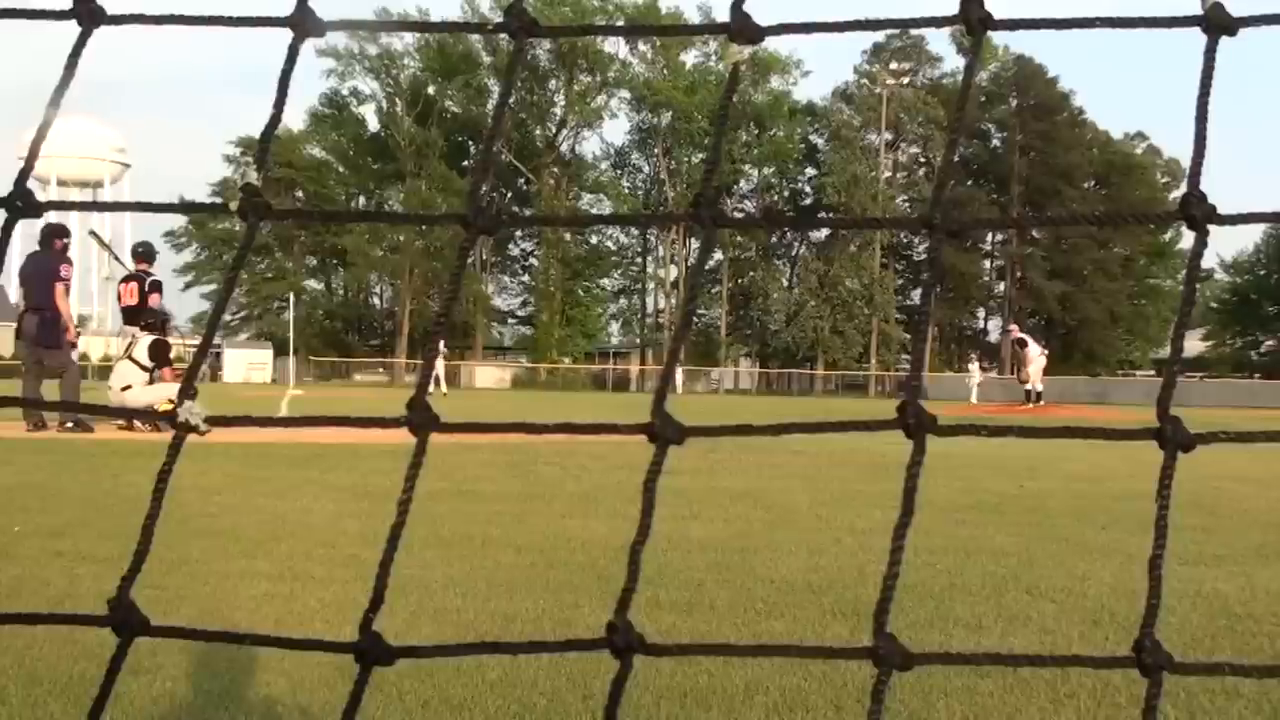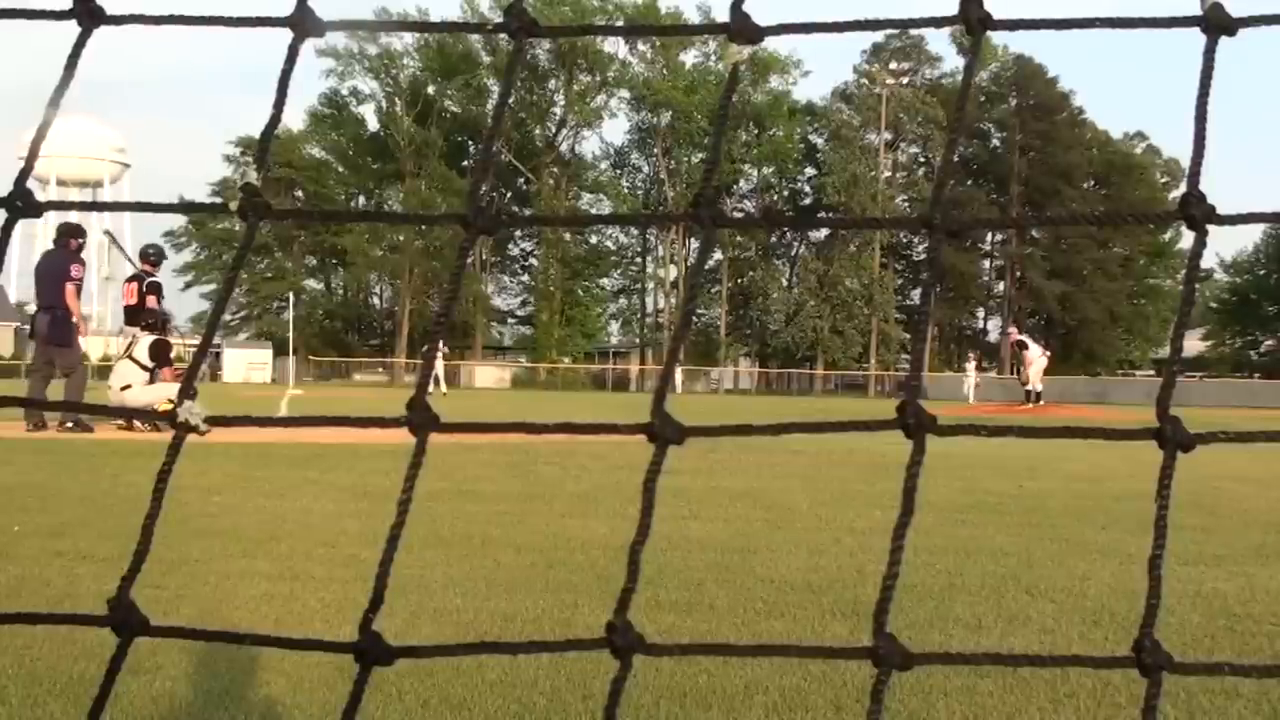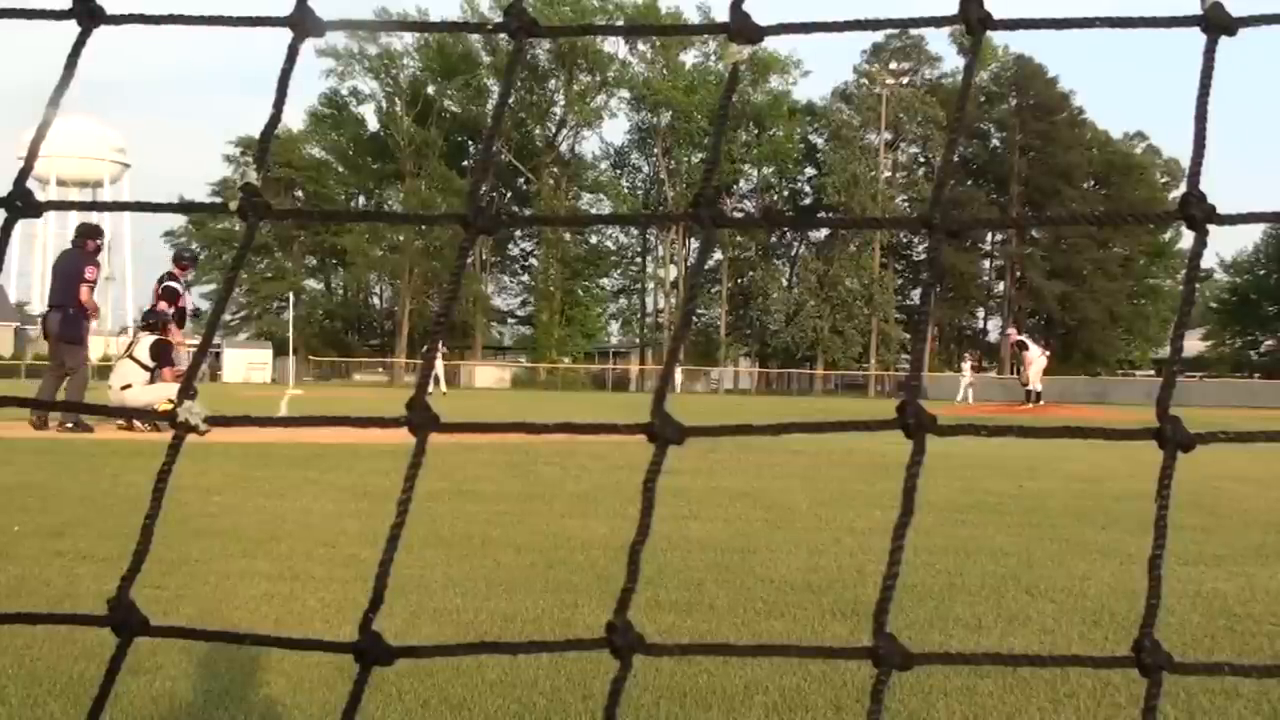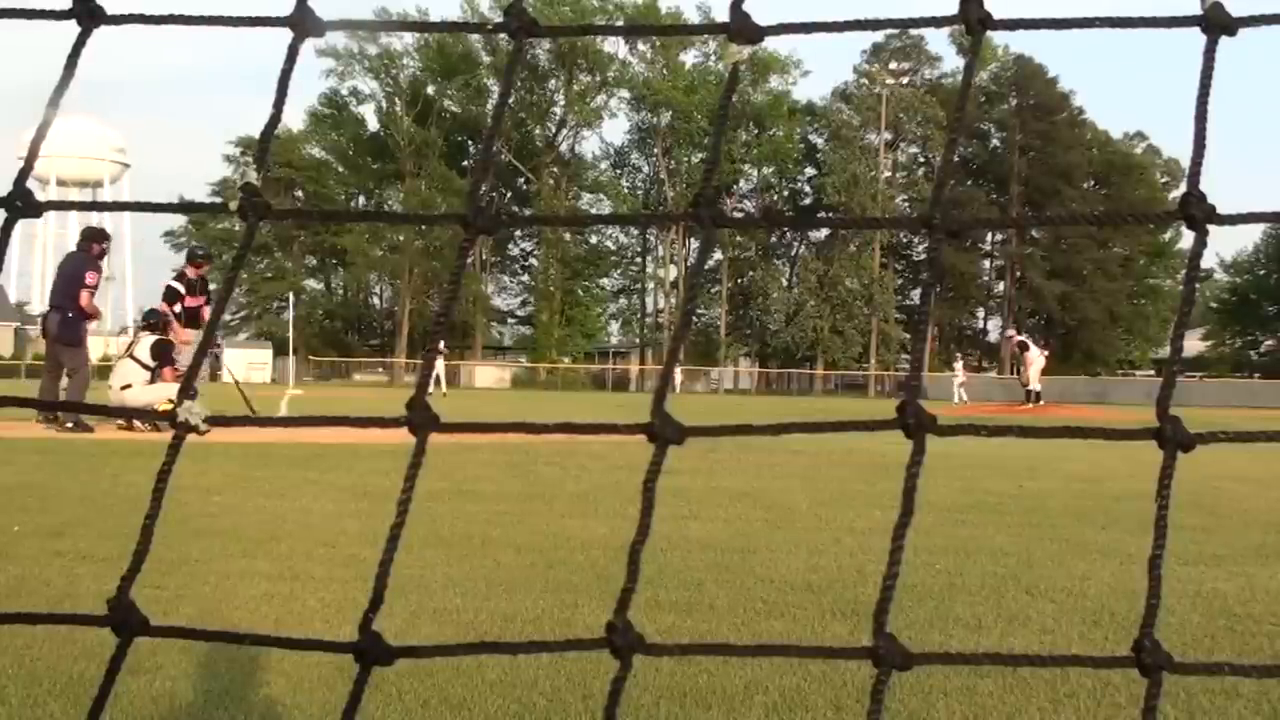
dt=0.4s
person 1, frame 1
left shoulder: (29, 259)
right shoulder: (61, 261)
left elbow: (23, 294)
right elbow: (60, 297)
left wrist: (28, 315)
right wrist: (71, 324)
left hip: (28, 320)
right hip: (48, 322)
left knee: (31, 372)
right knee: (69, 370)
left ankle: (33, 419)
right ankle: (68, 419)
person 1, frame 2
left shoulder: (44, 258)
right shoulder: (74, 261)
left elbow: (38, 292)
right elbow: (70, 296)
right wrist: (80, 321)
left hip: (41, 319)
right hip: (59, 321)
left knee: (39, 371)
right knee: (76, 370)
left ankle: (34, 419)
right ankle: (68, 420)
person 1, frame 3
left shoulder: (63, 256)
right shoulder: (89, 262)
left elbow: (61, 288)
right elbow: (85, 297)
right wrist: (95, 310)
left hip: (53, 317)
right hip: (71, 320)
left knee: (54, 369)
right knee: (78, 370)
left ankle: (39, 414)
right ankle: (69, 420)
person 1, frame 4
left shoulder: (69, 258)
right shoulder: (91, 266)
left elbow: (65, 291)
right elbow: (85, 302)
left wrist: (89, 312)
right wrist: (96, 312)
left hip: (53, 319)
right hip: (70, 323)
left knee: (52, 369)
right knee: (79, 372)
left ankle: (47, 413)
right ankle: (70, 420)
